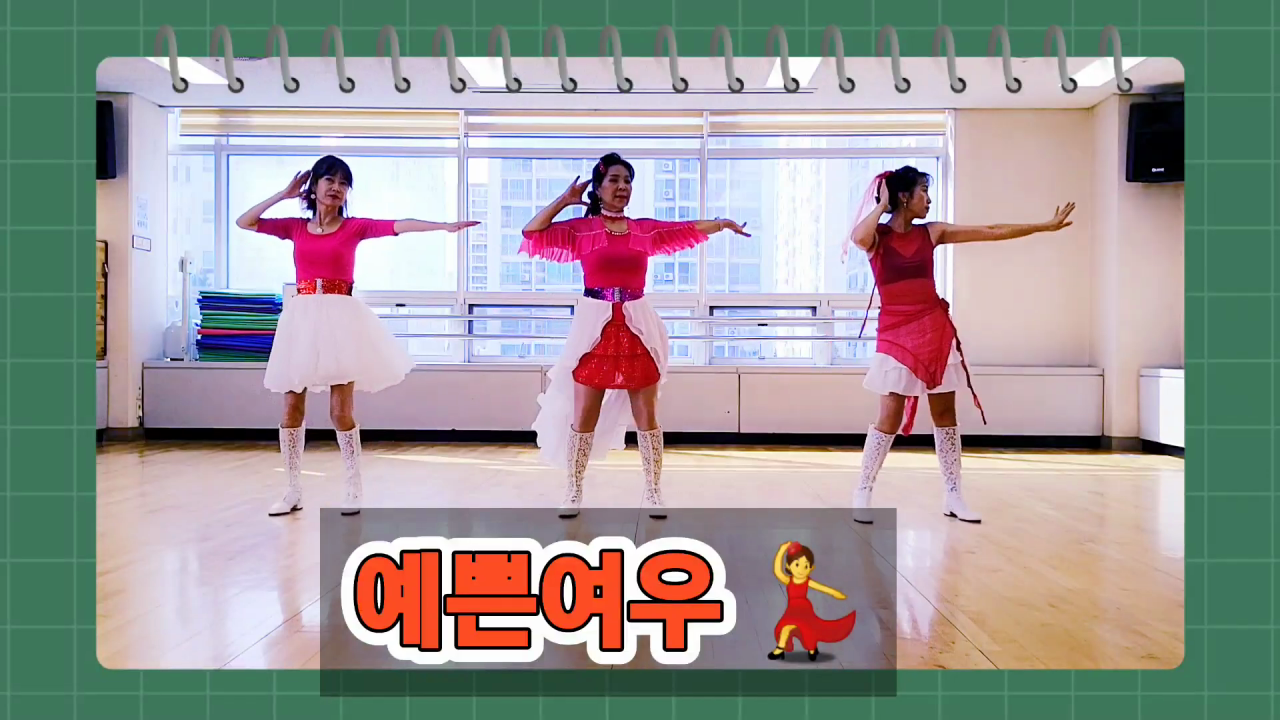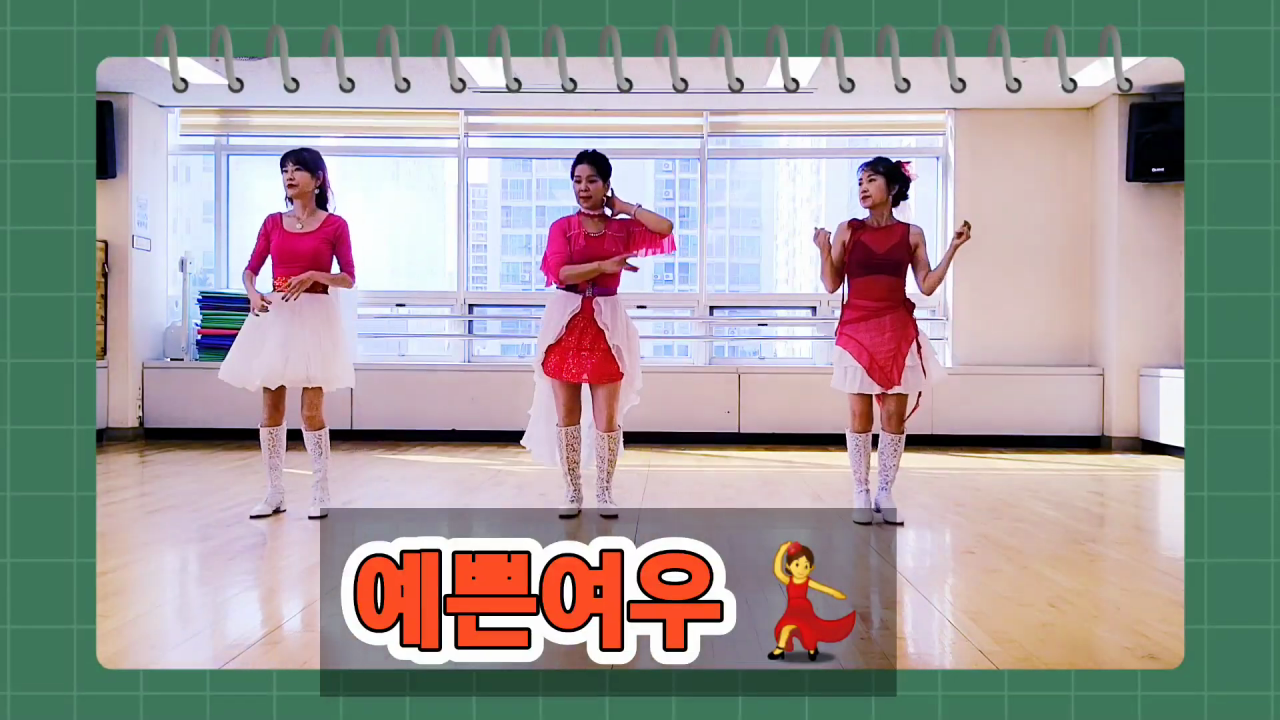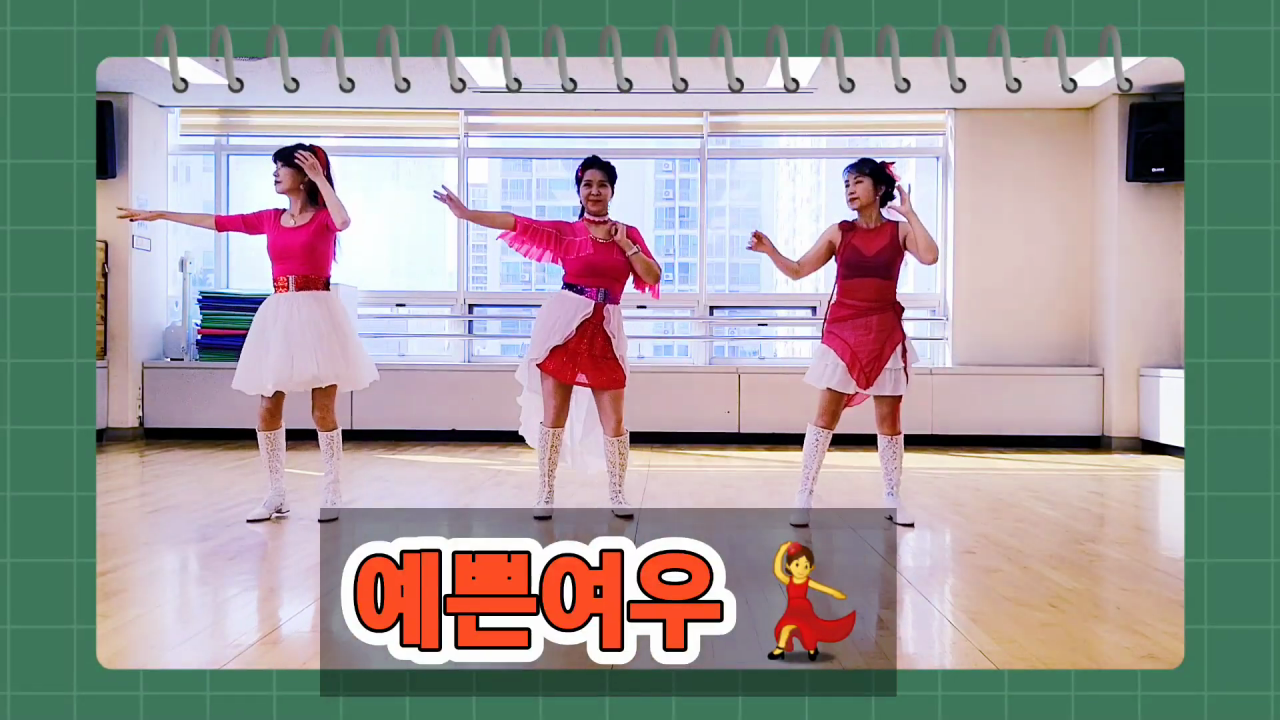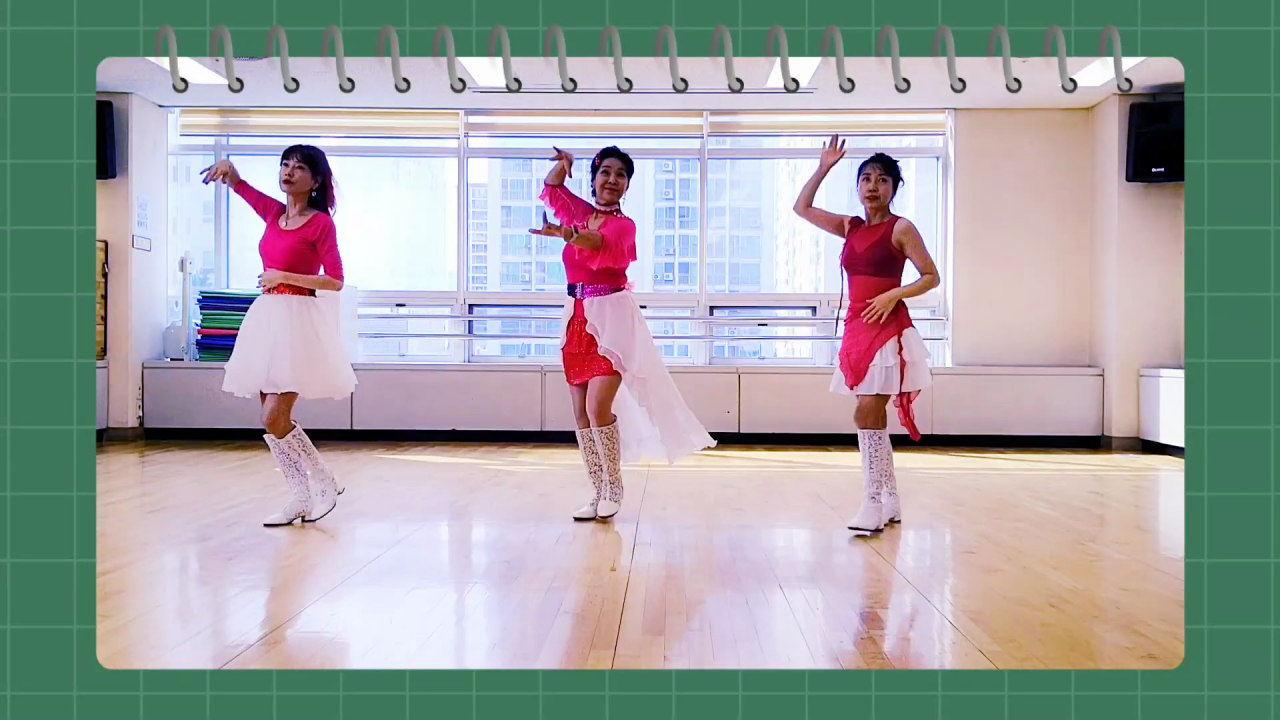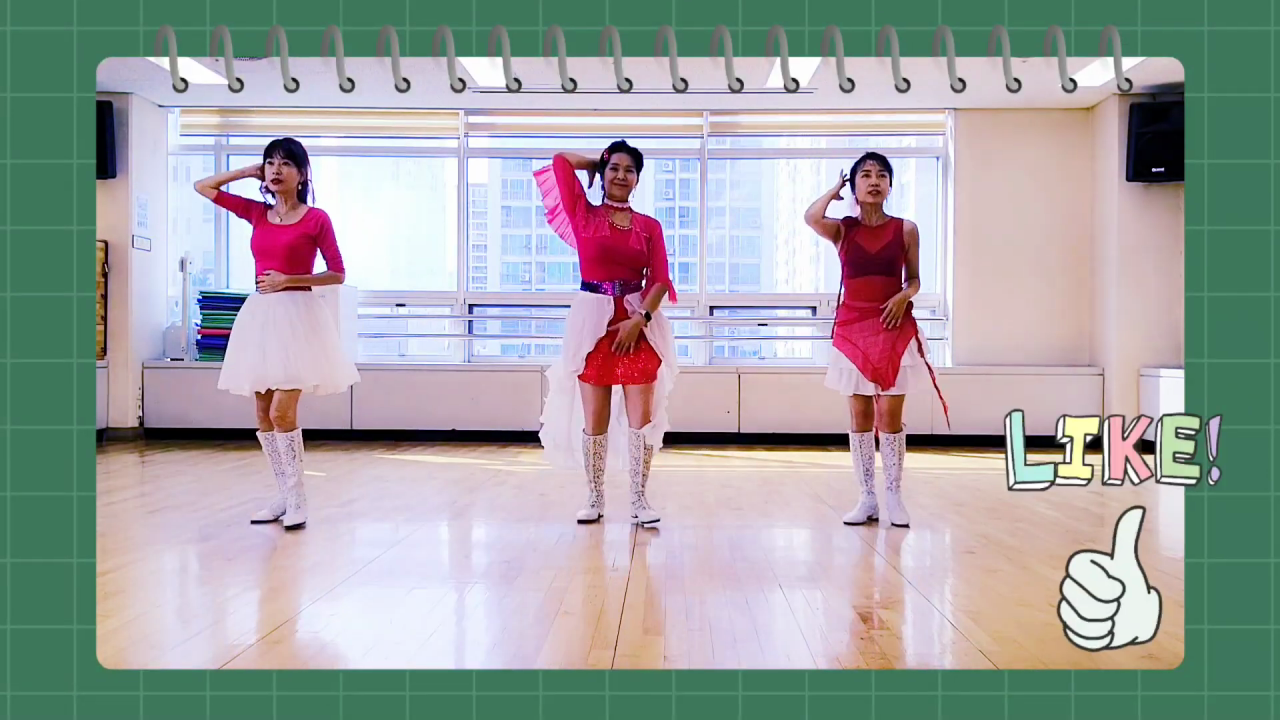
dt=1s
person 1, frame 1
left shoulder: (355, 227)
right shoulder: (294, 227)
left elbow: (401, 225)
right elbow: (244, 222)
left wrist: (447, 226)
right wrist: (283, 195)
left hip: (340, 318)
right hip: (301, 317)
left knee: (341, 413)
right knee: (291, 409)
left ankle: (353, 490)
right ankle: (293, 490)
person 1, frame 2
left shoulder: (335, 225)
right shoulder: (272, 223)
left elbow: (349, 278)
right elbow: (251, 269)
left wrist: (312, 276)
right wrist: (253, 294)
left hip: (315, 314)
right hip: (275, 317)
left knee: (311, 412)
right knee: (271, 409)
left ankle: (321, 492)
right ankle: (274, 492)
person 1, frame 3
left shoulder: (324, 216)
right shoulder: (269, 219)
left elbow: (344, 222)
right elbow: (217, 222)
left wrist: (320, 179)
right wrist: (158, 214)
left hip: (317, 312)
right hip: (279, 314)
left knee: (323, 412)
right knee: (267, 411)
left ankle: (332, 493)
right ankle: (276, 495)
person 1, frame 4
left shoulder: (320, 224)
right shoulder: (274, 213)
left elbow: (335, 281)
right elbow: (237, 184)
left wrist: (282, 276)
right wrist: (226, 168)
left hip: (299, 318)
right hip: (266, 318)
left knee: (274, 419)
right knee: (274, 419)
left ankle: (323, 482)
right ankle: (301, 497)
person 1, frame 5
left shoulder: (316, 219)
right shoulder: (256, 213)
left elbow: (338, 274)
right elbow: (202, 187)
left wrist: (289, 279)
right wrist: (249, 170)
left hip: (298, 314)
right hip: (260, 315)
left knee: (281, 411)
right knee: (263, 415)
left ankle: (295, 496)
right ankle: (286, 496)
person 2, frame 1
left shoulder: (932, 232)
right shoulder: (877, 236)
left elbow: (993, 233)
right elbow: (857, 238)
left wrist: (1046, 226)
right wrist: (881, 205)
left hip: (936, 332)
right hip: (896, 336)
left knee: (945, 416)
right knee: (889, 420)
left ankle: (953, 496)
right ankle: (863, 492)
person 2, frame 2
left shoulder: (912, 234)
right shoulder: (848, 230)
left elbow: (926, 286)
right elbow: (832, 286)
left wrist: (953, 249)
right wrist: (824, 252)
left hip: (898, 330)
right hip: (856, 330)
left knee: (895, 418)
right knee: (861, 417)
left ankle: (885, 494)
right ankle: (862, 492)
person 2, frame 3
left shoulder: (900, 231)
right shoulder: (839, 233)
left elbow: (930, 256)
right elbow: (797, 270)
left wrist: (908, 213)
right wrist: (769, 250)
left hip: (885, 331)
right hip: (842, 330)
left knee: (888, 419)
right knee: (826, 414)
left ankle: (893, 497)
right ankle: (805, 492)
person 2, frame 4
left shoulder: (901, 228)
right shoulder: (849, 226)
left elbow: (931, 276)
right elbow: (802, 208)
left wrist: (894, 295)
right wrist: (825, 166)
left hip: (889, 332)
right hip: (856, 332)
left knee: (867, 416)
right knee: (868, 419)
left ankle: (873, 499)
right ankle: (888, 499)
person 2, frame 5
left shoulder: (905, 229)
right shoulder: (842, 229)
left elbow: (914, 278)
right elbow: (812, 218)
left wrist: (905, 296)
right wrist: (835, 190)
left hip: (894, 329)
right hip: (852, 330)
left knee: (889, 415)
right knee: (860, 417)
left ankle: (893, 496)
right ankle: (868, 495)
person 3, frame 1
left shoulder: (646, 230)
right shoulder: (581, 230)
left elbow: (689, 230)
right elbow: (532, 233)
left wrist: (724, 224)
right wrist: (564, 200)
left hip: (636, 327)
right hip: (594, 326)
left knee: (647, 418)
right knee: (583, 417)
left ankle: (653, 492)
right ankle: (573, 492)
person 3, frame 2
left shoulder: (623, 229)
right shoulder: (562, 226)
left elbow: (665, 228)
right elbow: (559, 272)
left wrist: (625, 208)
right wrist: (605, 265)
left hip: (606, 324)
right hip: (565, 322)
left knee: (607, 418)
right knee: (567, 415)
left ankle: (604, 491)
right ankle: (573, 491)
person 3, frame 3
left shoulder: (629, 234)
right shoulder: (565, 232)
left elbow: (654, 278)
right elbow: (518, 224)
left wrist: (626, 245)
right wrist: (465, 212)
left hip: (605, 330)
right hip: (564, 324)
left knee: (613, 421)
right knee: (553, 415)
left ankle: (617, 493)
right ankle: (546, 492)
person 3, frame 4
left shoulder: (623, 225)
right shoulder: (578, 211)
left elbow: (603, 245)
right elbow: (548, 188)
left wrist: (568, 233)
right wrist: (563, 164)
left hip: (612, 320)
right hip: (578, 321)
left knee: (598, 410)
right knee: (582, 416)
left ankle: (612, 487)
right ankle: (600, 493)
person 3, frame 5
left shoulder: (649, 226)
right shoulder: (584, 217)
left elbow: (659, 279)
right elbow: (561, 163)
left wrist: (639, 319)
right wrist: (598, 161)
left hip: (637, 323)
right hip: (592, 321)
left knee: (642, 416)
right knee: (594, 419)
left ankle: (639, 498)
right ankle: (595, 497)
